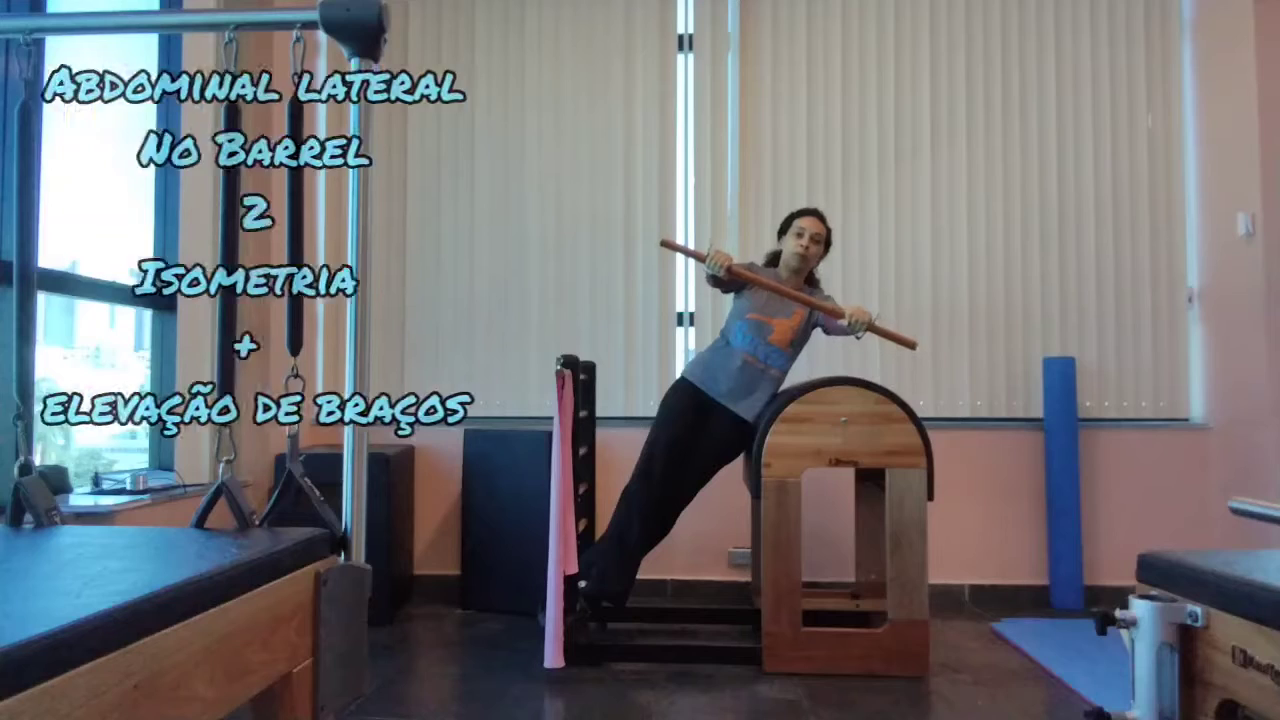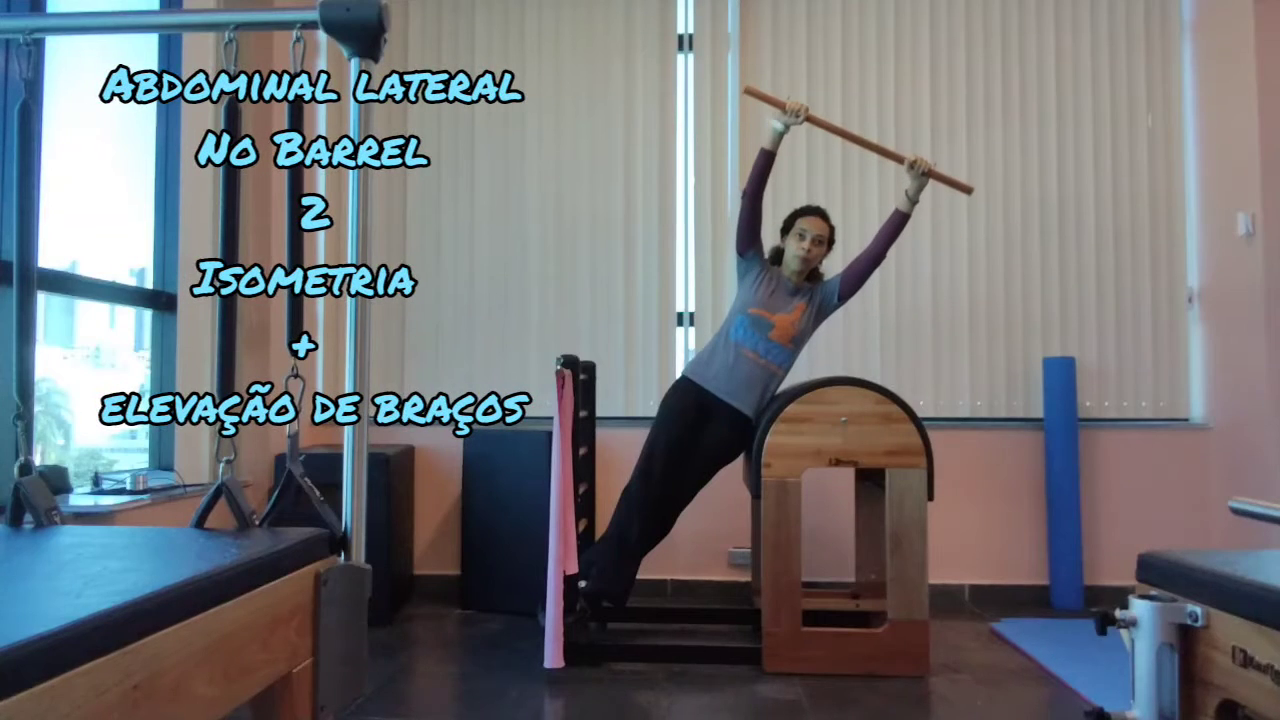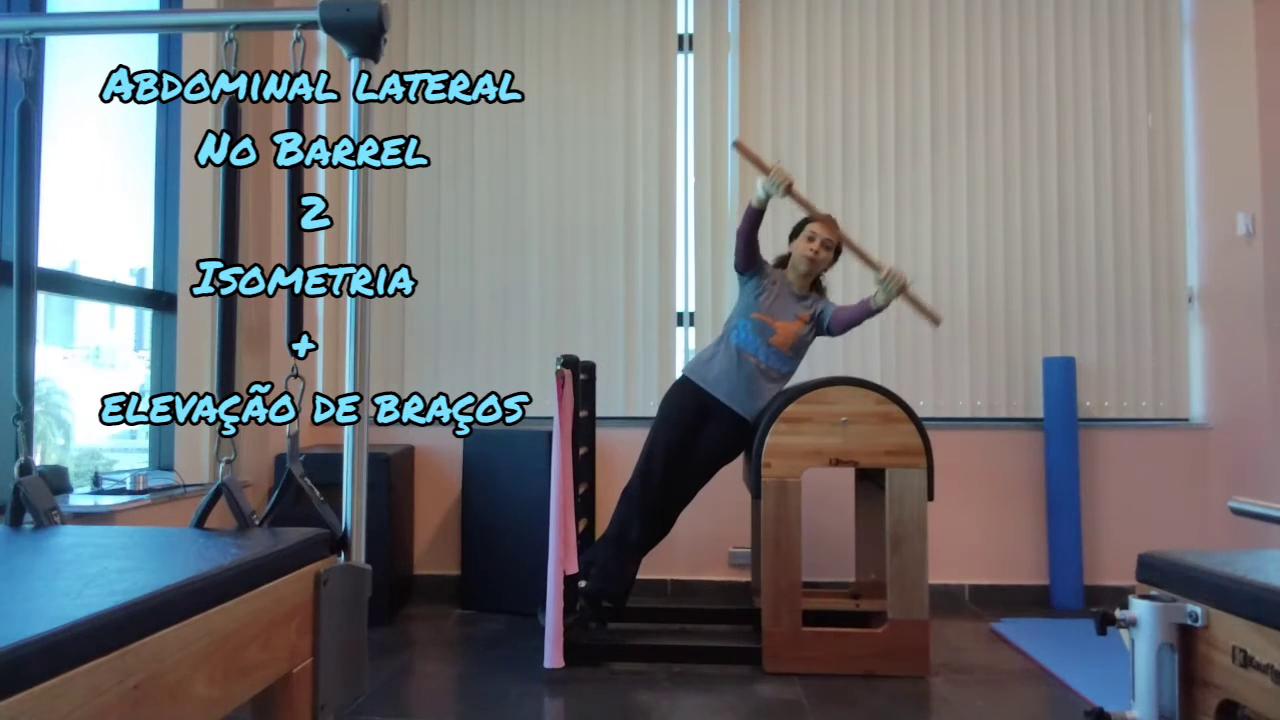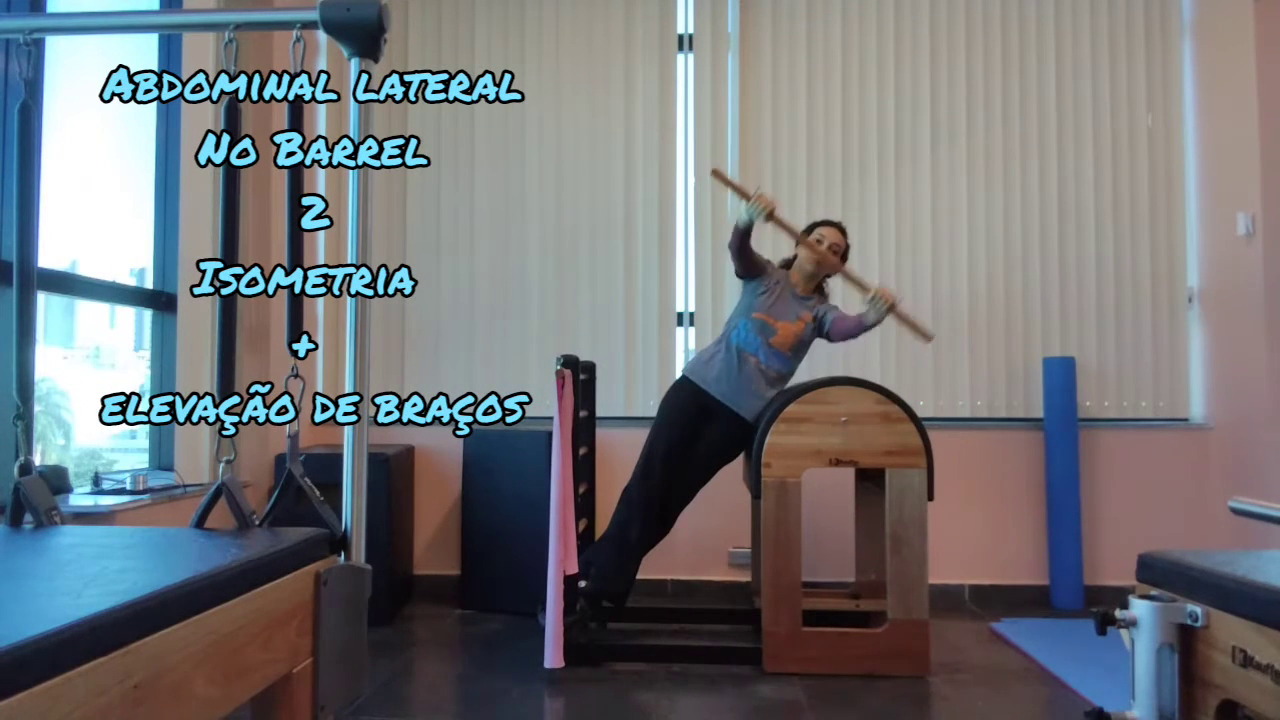
dt=1s
person 1, frame 1
left shoulder: (815, 302)
right shoulder: (752, 276)
left elbow: (834, 323)
right elbow: (719, 280)
left wrist: (854, 324)
right wrist: (714, 267)
left hip: (742, 414)
right hip: (698, 386)
left knee: (672, 497)
right knee: (647, 483)
left ankle: (602, 588)
right ankle: (593, 578)
person 1, frame 2
left shoulder: (822, 297)
right shoulder: (755, 270)
left elbow: (874, 254)
right elbow: (750, 199)
left wrist: (910, 197)
right wrist: (778, 132)
left hip: (740, 413)
right hip: (697, 386)
left knee: (672, 498)
right knee: (648, 483)
left ankle: (601, 588)
right ankle: (592, 580)
person 1, frame 3
left shoulder: (818, 309)
right shoulder: (758, 276)
left elbow: (846, 319)
right elbow: (744, 241)
left wrist: (878, 301)
right wrist: (762, 196)
left hip: (740, 414)
right hip: (698, 386)
left knee: (670, 499)
right knee: (647, 484)
left ankle: (599, 591)
right ankle: (590, 579)
person 1, frame 4
left shoulder: (821, 313)
right shoulder: (762, 277)
left elbow: (847, 329)
right elbow: (737, 249)
left wrist: (874, 314)
right wrist: (748, 219)
left hip: (741, 416)
right hip: (698, 387)
left knee: (671, 499)
right knee: (648, 483)
left ankle: (601, 588)
right ankle: (593, 579)
